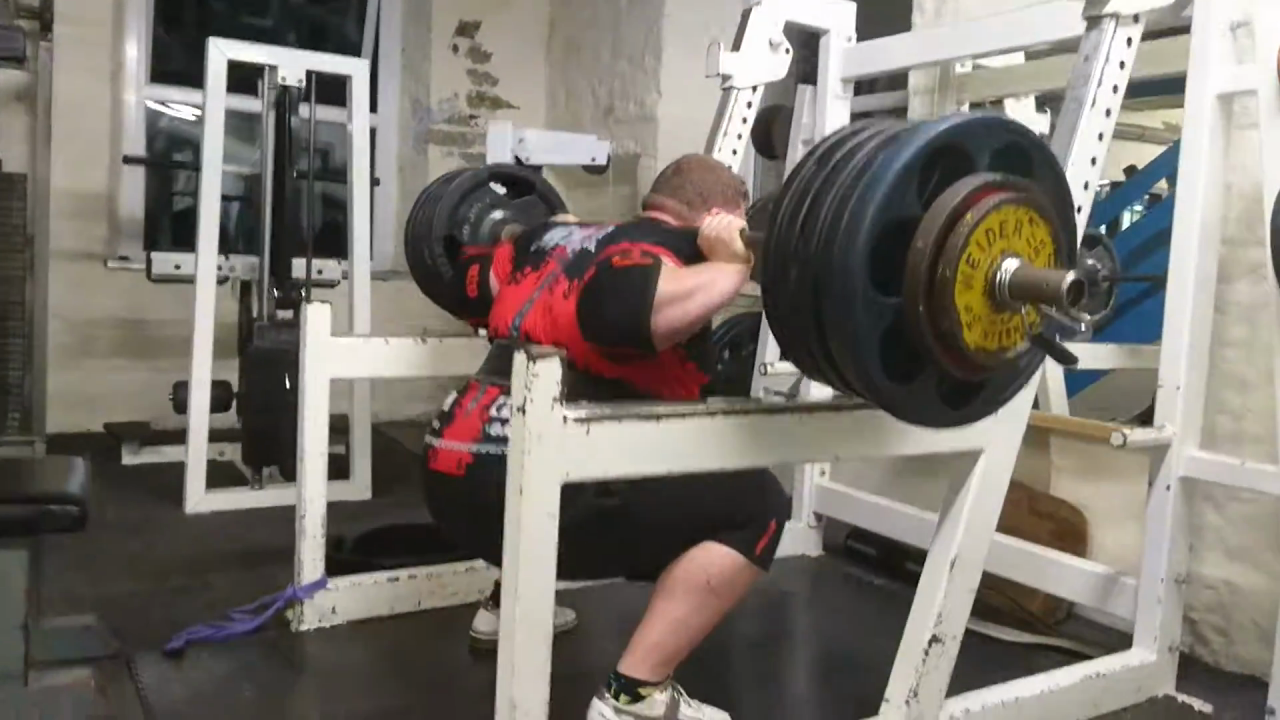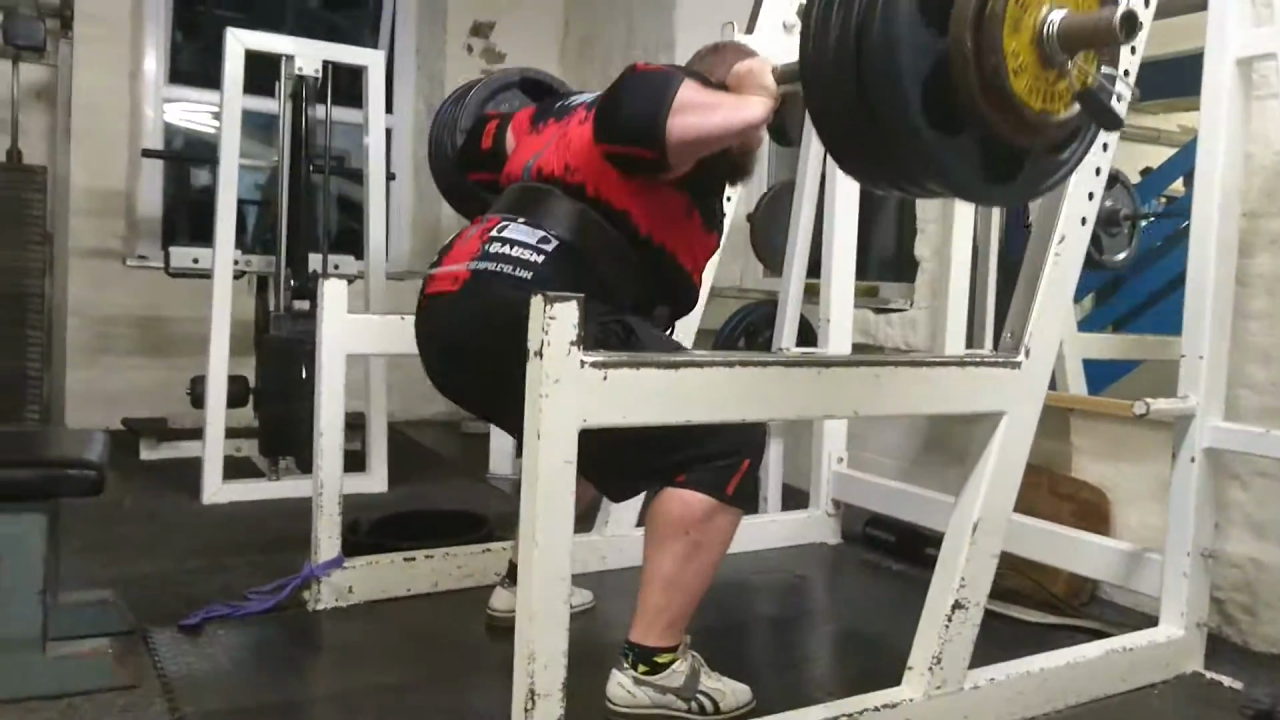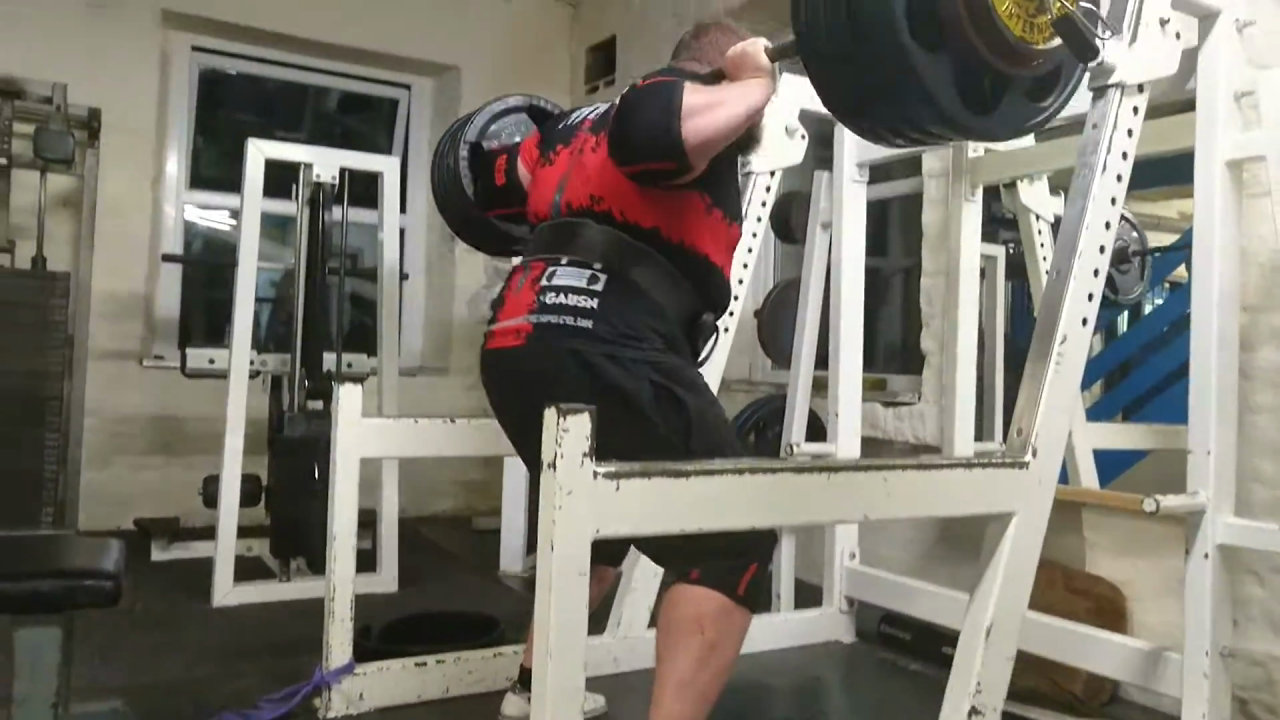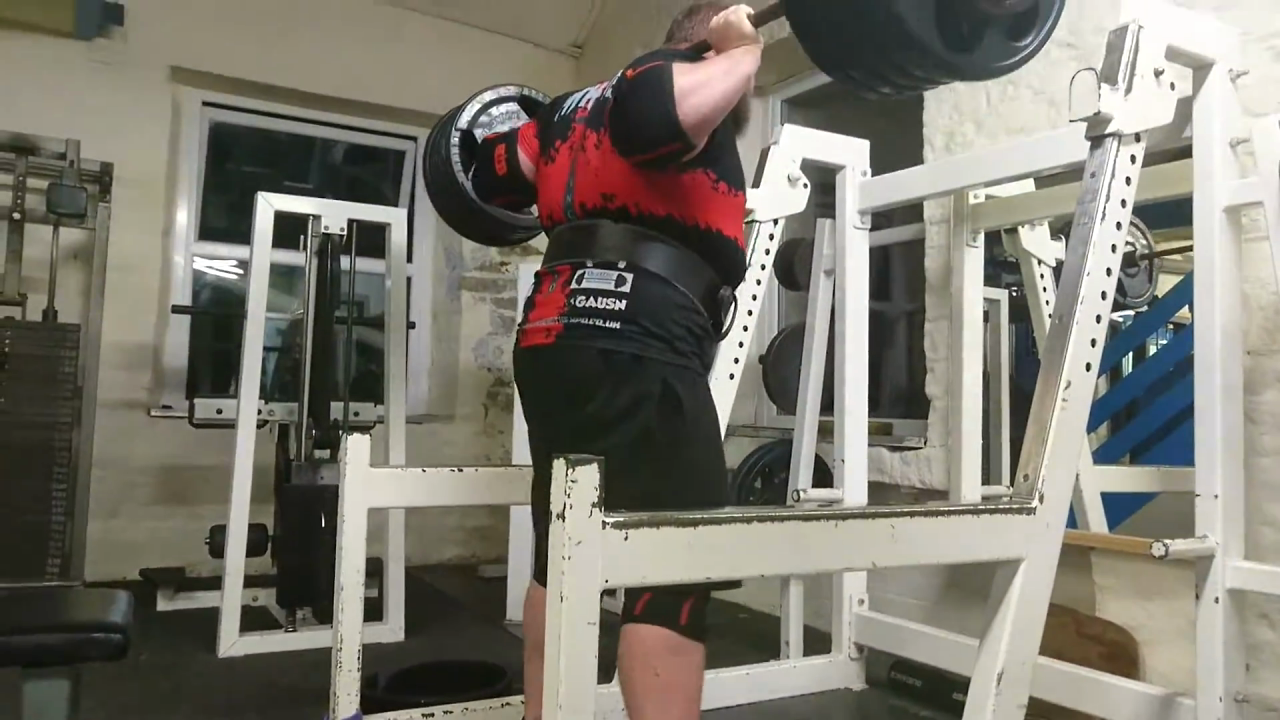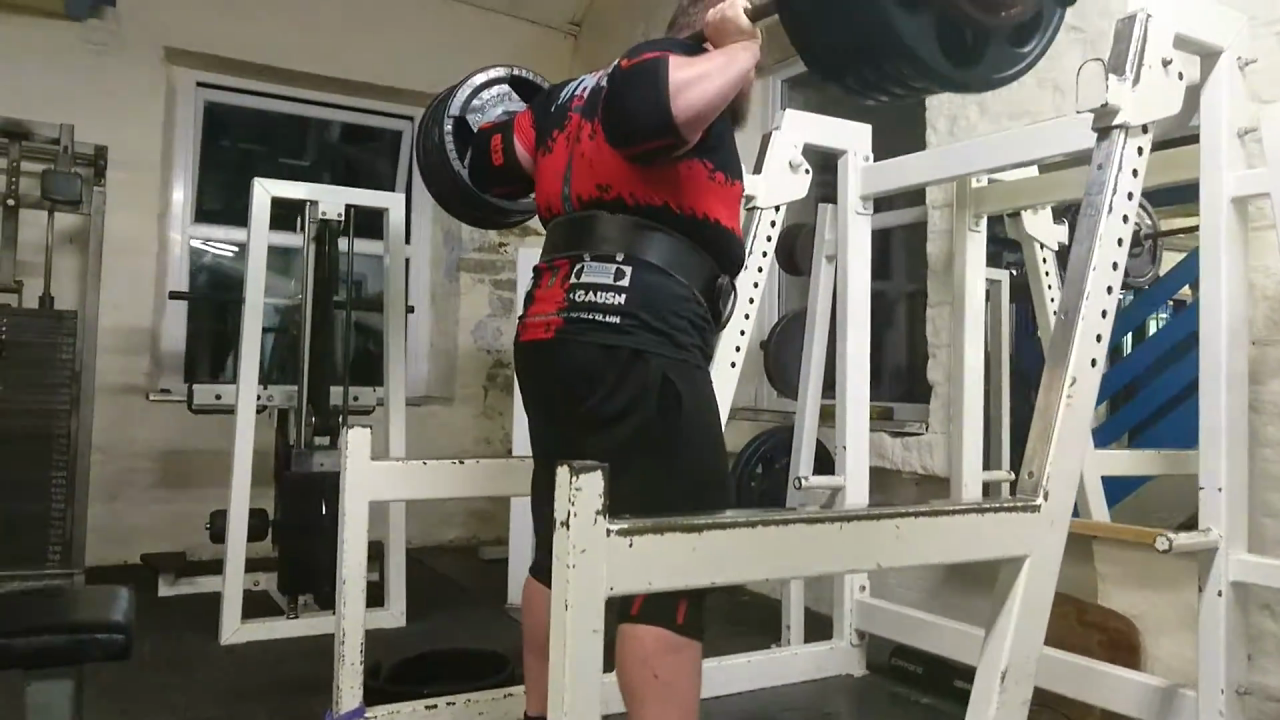
dt=0.5s
person 1, frame 1
left shoulder: (561, 238)
right shoulder: (669, 254)
left elbow: (472, 287)
right elbow: (620, 311)
right wrist: (731, 266)
left hip: (458, 479)
right knee: (752, 504)
person 1, frame 2
left shoulder: (578, 107)
right shoulder: (700, 115)
left elbow: (480, 148)
right elbow: (639, 110)
right wrist: (754, 102)
left hip: (456, 309)
right hip: (523, 312)
left knee: (592, 425)
right knee: (723, 440)
left ankle: (525, 583)
person 1, frame 3
left shoulder: (589, 117)
right shoulder: (682, 96)
left elbow: (495, 185)
right elbow: (658, 131)
right wrist: (756, 84)
left hip: (521, 345)
right hip: (597, 350)
right knee: (730, 539)
person 1, frame 4
left shoulder: (583, 104)
right shoulder: (676, 74)
left elbow: (490, 171)
right elbow: (658, 116)
left hip: (558, 344)
right hip: (632, 351)
person 1, frame 5
left shoulder: (580, 90)
right shoulder: (674, 62)
left elbow: (488, 162)
right elbow: (651, 106)
left hip: (557, 336)
right hip: (632, 343)
left knee: (564, 550)
